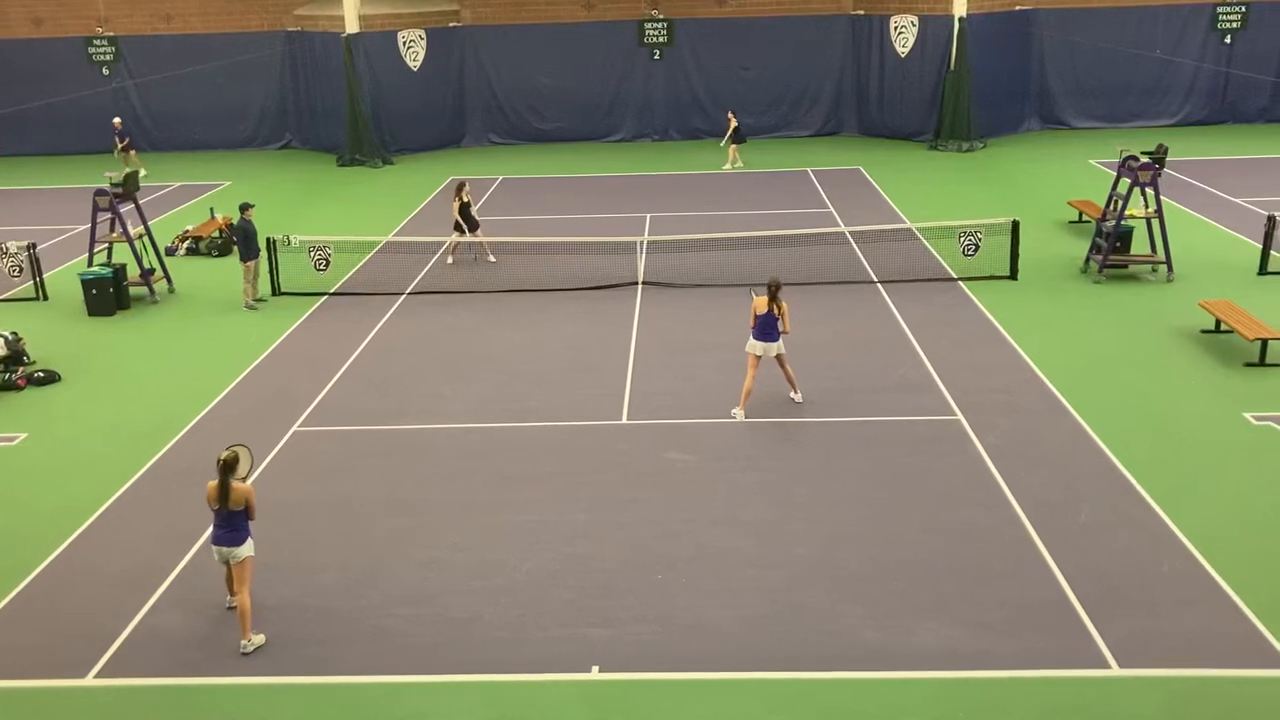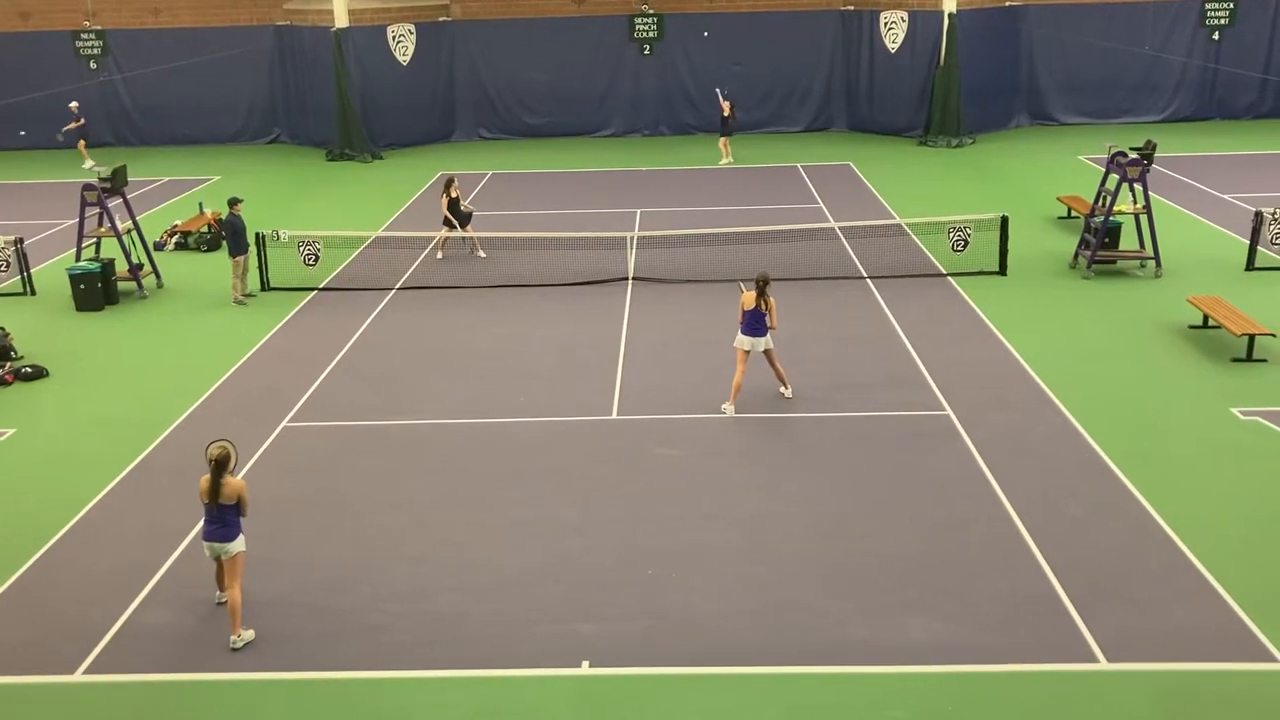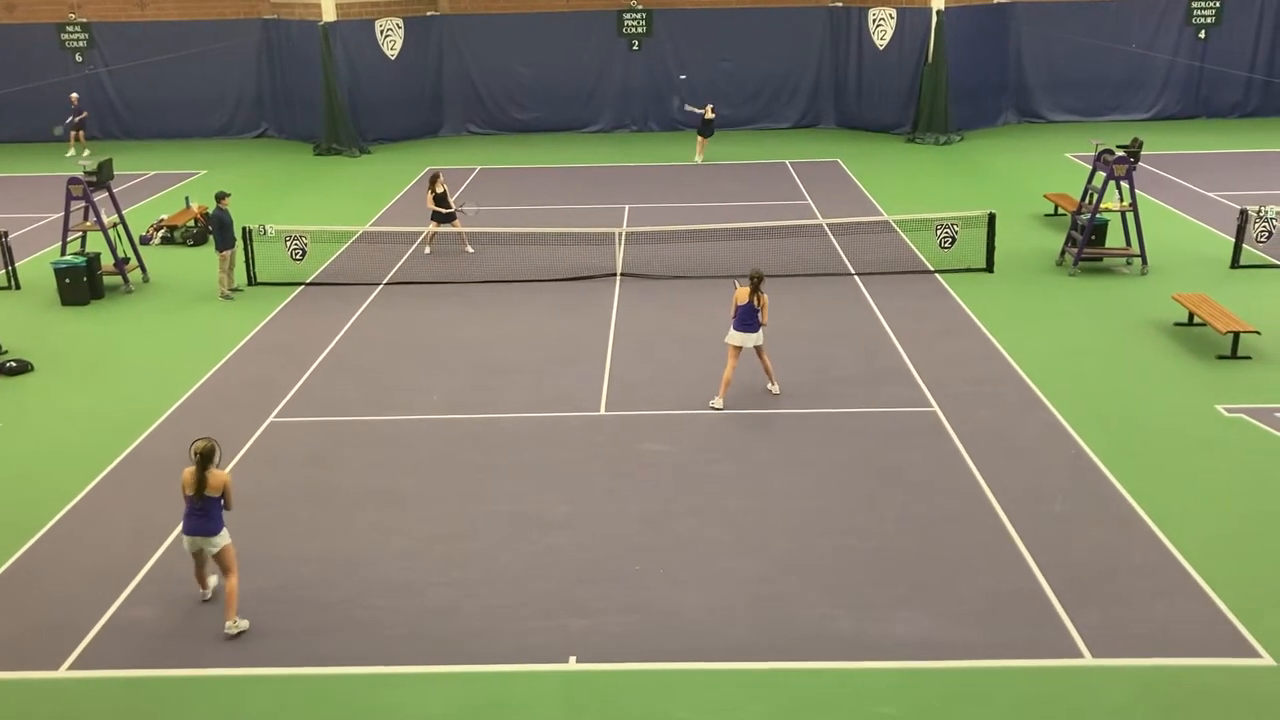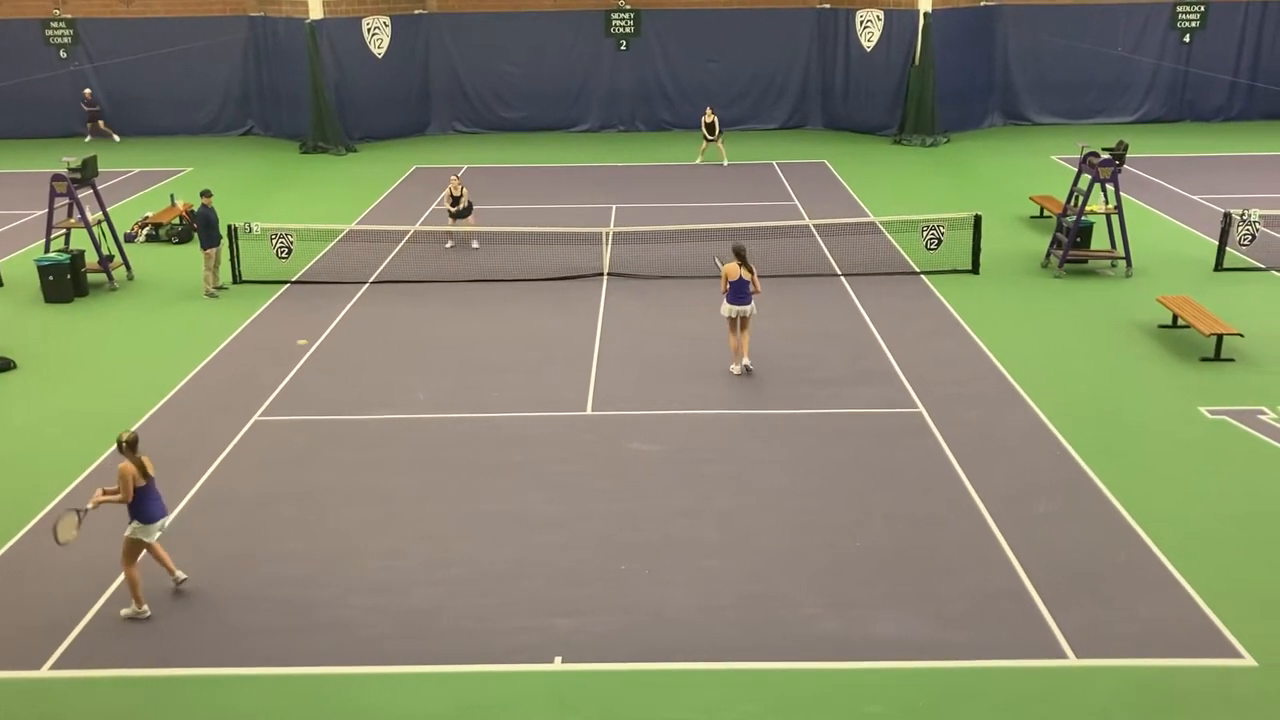
dt=1s
person 1, frame 1
left shoulder: (210, 488)
right shoulder: (245, 490)
right elbow: (252, 516)
left hip: (218, 543)
right hip: (239, 543)
left knee: (230, 568)
right knee: (243, 591)
left ankle: (232, 598)
right ankle: (247, 640)
person 1, frame 2
left shoulder: (203, 482)
right shoulder: (238, 485)
right elbow: (244, 513)
left hip: (209, 538)
right hip: (231, 538)
left knee: (220, 564)
right knee: (234, 586)
left ankle: (221, 593)
right ankle: (236, 635)
person 1, frame 3
left shoulder: (186, 474)
right shoulder: (223, 478)
right elbow: (228, 507)
left hip: (189, 532)
right hip: (213, 534)
left knee: (199, 562)
right knee: (231, 574)
left ankle: (205, 589)
right ankle: (231, 622)
person 1, frame 4
left shoulder: (125, 467)
right shoulder: (145, 461)
left elbow: (127, 498)
left wrist: (102, 499)
right wrist: (105, 490)
left hip: (144, 521)
right hip: (161, 514)
left knee: (128, 563)
right knee: (149, 542)
left ankle: (140, 607)
right ankle: (175, 573)
